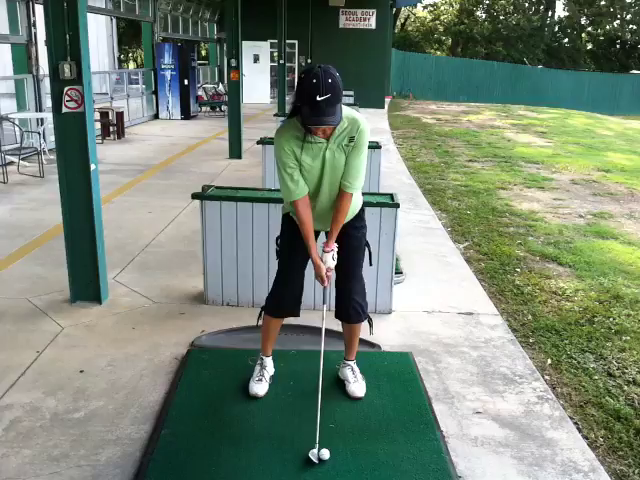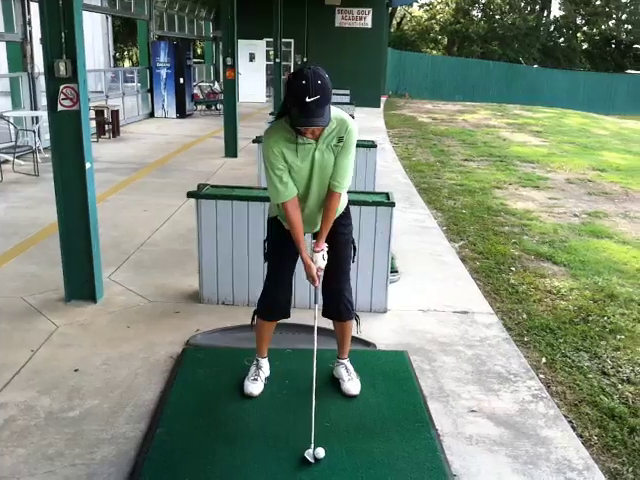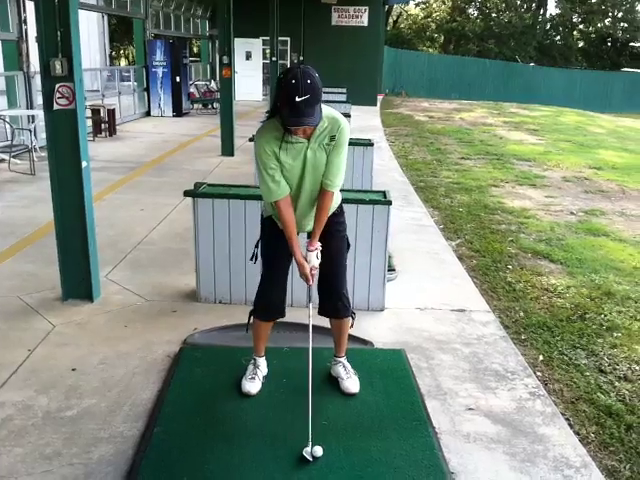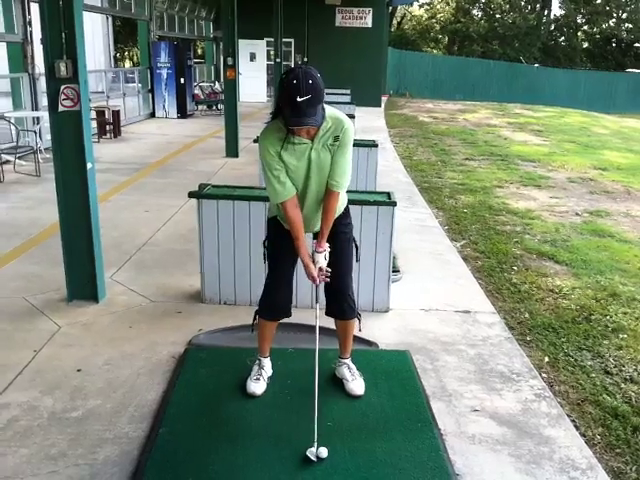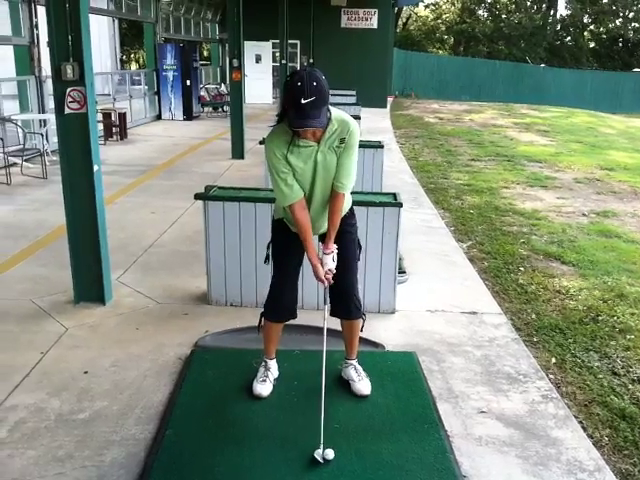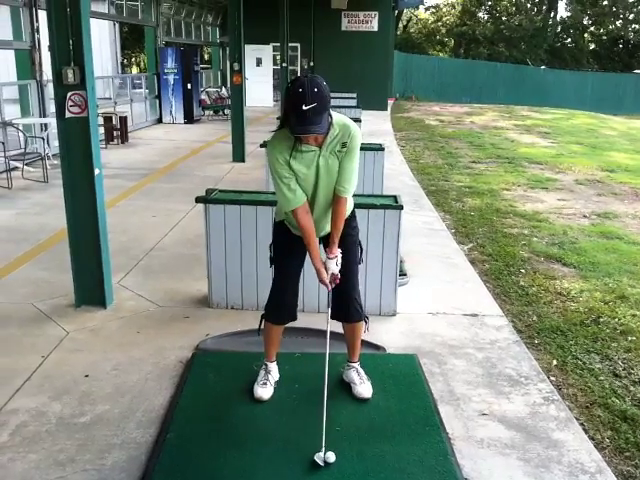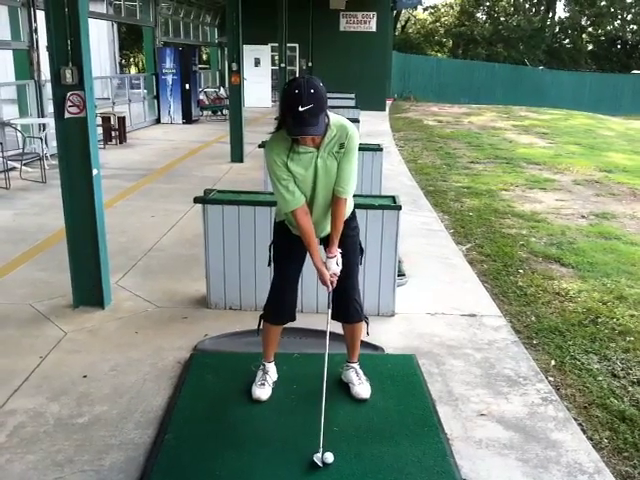
dt=0.2s
person 1, frame 1
left shoulder: (357, 128)
right shoulder: (286, 136)
left elbow: (348, 190)
right elbow: (299, 199)
left wrist: (332, 243)
right wrist: (314, 255)
left hip: (348, 218)
right hip: (299, 218)
left knee: (352, 294)
right knee: (284, 289)
left ankle: (349, 364)
right ankle: (265, 361)
person 1, frame 2
left shoulder: (345, 128)
right shoulder: (274, 138)
left elbow: (336, 190)
right elbow: (288, 201)
left wrist: (322, 242)
right wrist: (304, 255)
left hip: (334, 217)
right hip: (286, 220)
left knee: (341, 293)
right knee: (275, 291)
left ankle: (343, 362)
right ankle: (260, 362)
person 1, frame 3
left shoulder: (337, 127)
right shoulder: (266, 138)
left elbow: (328, 189)
right elbow: (281, 200)
left wrist: (314, 242)
right wrist: (297, 254)
left hip: (327, 215)
right hip: (279, 219)
left knee: (336, 291)
right knee: (270, 291)
left ankle: (340, 361)
right ankle: (258, 362)
person 1, frame 4
left shoulder: (341, 127)
right shoulder: (270, 139)
left elbow: (334, 189)
right elbow: (287, 201)
left wrist: (322, 243)
right wrist: (304, 255)
left hip: (333, 217)
right hip: (285, 220)
left knee: (343, 291)
right knee: (275, 291)
left ankle: (345, 362)
right ankle: (263, 362)
person 1, frame 5
left shoulder: (347, 129)
right shoulder: (276, 143)
left elbow: (339, 191)
right elbow: (295, 204)
left wrist: (330, 244)
right wrist: (313, 258)
left hip: (338, 217)
right hip: (290, 222)
left knee: (348, 292)
right knee: (280, 293)
left ankle: (351, 363)
right ankle: (269, 364)
person 1, frame 6
left shoulder: (348, 133)
right shoulder: (278, 148)
left elbow: (341, 195)
right elbow: (299, 208)
left wrist: (334, 248)
right wrist: (318, 262)
left hip: (340, 220)
right hip: (291, 225)
left knee: (349, 294)
right knee: (281, 295)
left ankle: (353, 366)
right ankle: (269, 366)
person 1, frame 7
left shoulder: (346, 134)
right shoulder: (276, 149)
left elbow: (341, 196)
right elbow: (298, 209)
left wrist: (334, 248)
right wrist: (318, 263)
left hip: (340, 221)
right hip: (292, 226)
left knee: (350, 295)
right knee: (280, 295)
left ankle: (352, 366)
right ankle: (267, 366)
